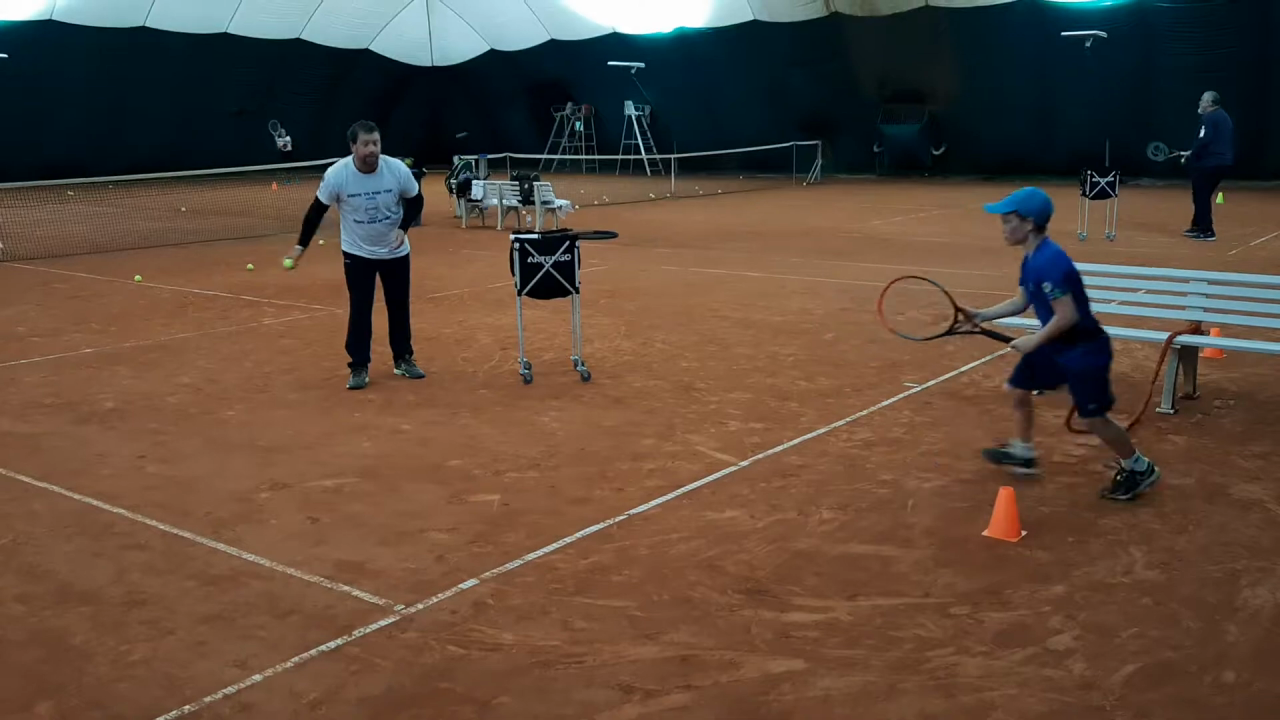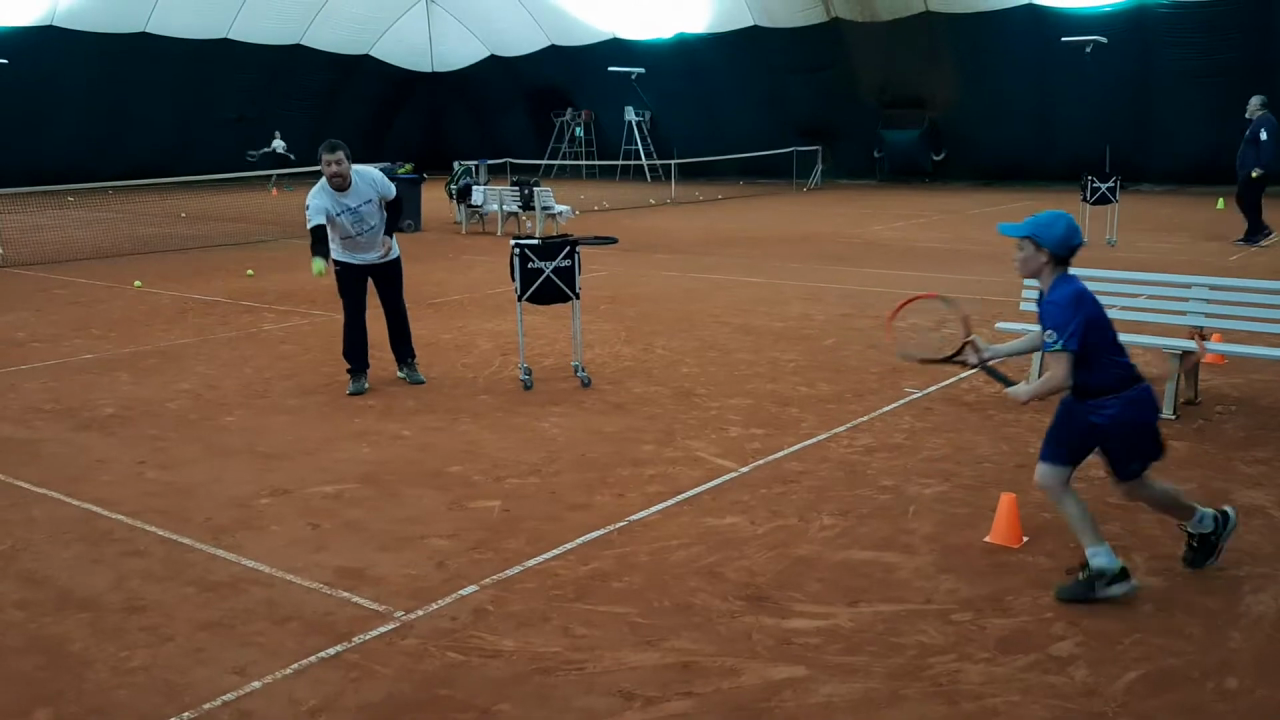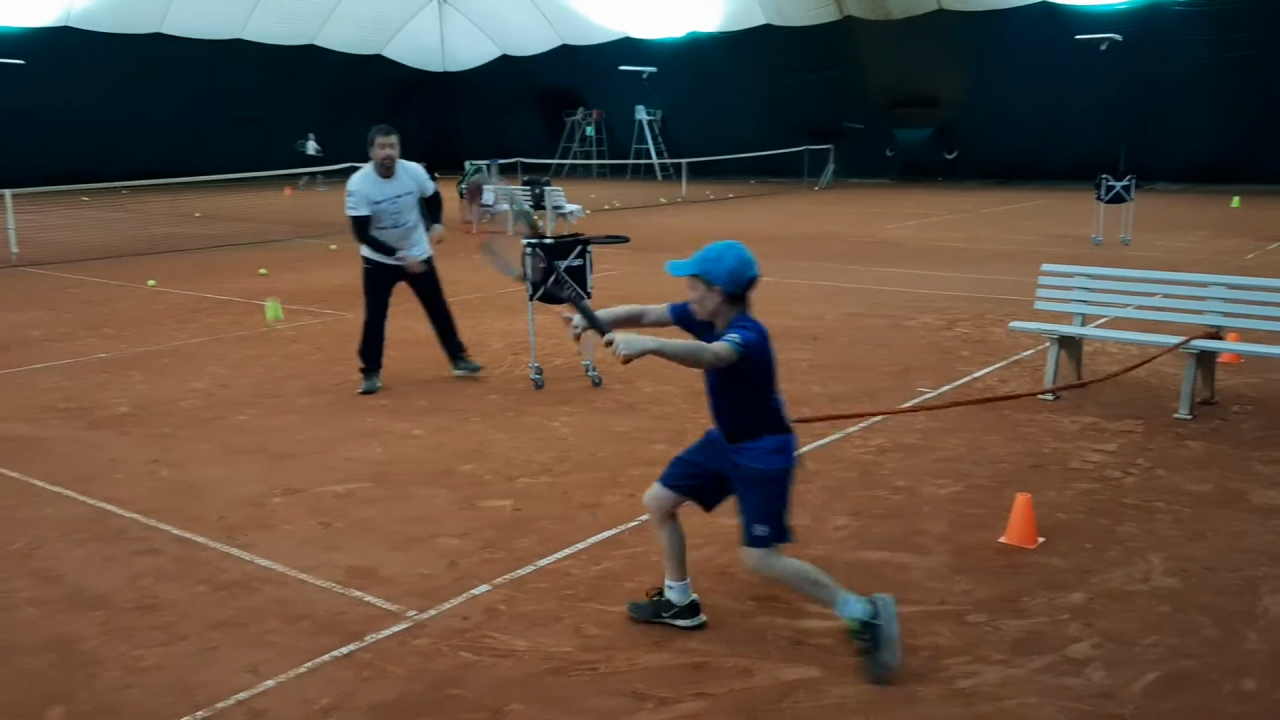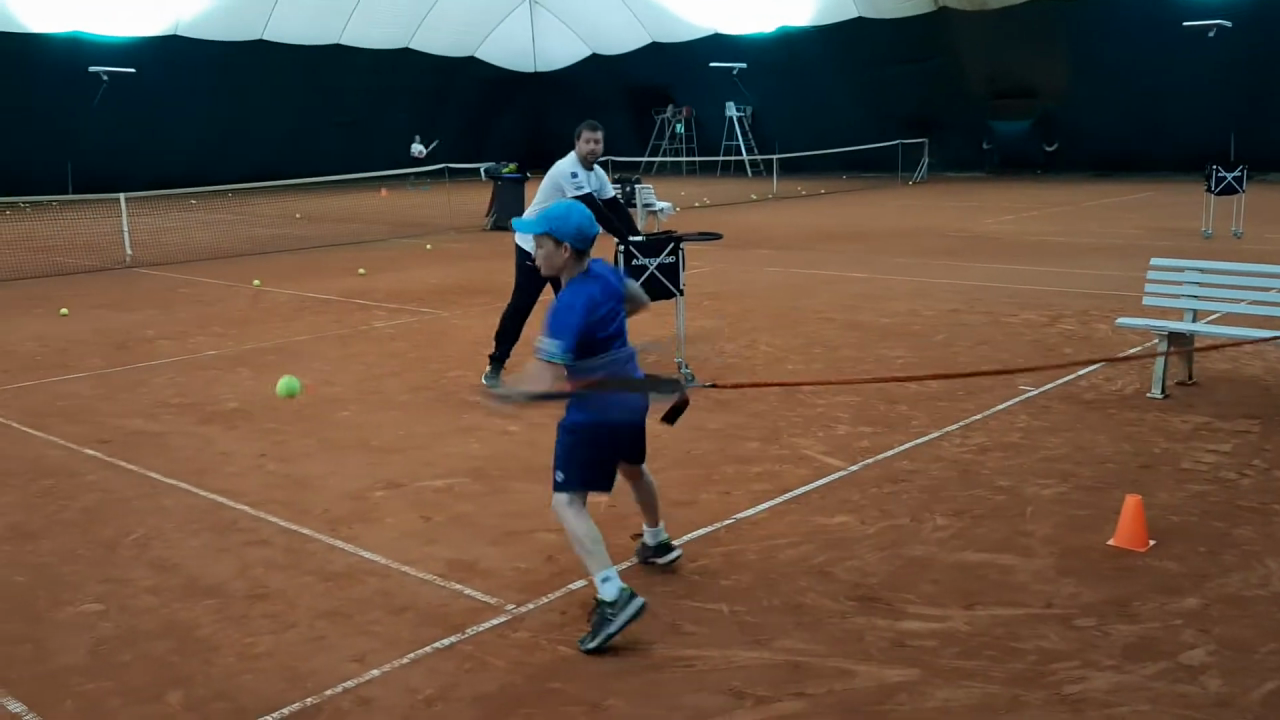
dt=0.7s
person 1, frame 1
left shoulder: (1050, 262)
right shoulder: (1031, 259)
left elbow: (1067, 316)
right elbow: (1023, 301)
left wrist: (1033, 341)
right wrist: (983, 315)
left hip: (1084, 350)
right hip: (1056, 345)
left knee: (1094, 420)
right knee: (1016, 392)
left ankle: (1139, 468)
right ankle: (1022, 453)
person 1, frame 2
left shoulder: (1065, 301)
right shoulder: (1051, 294)
left elbow: (1059, 378)
right elbow: (1046, 340)
left wrist: (1026, 393)
right wrist: (992, 352)
left hip: (1121, 404)
right hip: (1084, 401)
left knee: (1134, 487)
right knee: (1048, 479)
left ankle: (1209, 524)
right ankle: (1106, 568)
person 1, frame 3
left shoulder: (746, 335)
right shoulder: (700, 315)
left elbow: (708, 354)
right elbow: (644, 314)
left wrist: (642, 345)
right wrist: (593, 318)
left hip: (763, 453)
right hip: (723, 442)
left knee: (761, 562)
right knee: (657, 503)
left ankle: (864, 614)
right ankle: (679, 600)
person 1, frame 4
left shoulder: (570, 306)
right shoulder: (604, 272)
left elbow: (545, 379)
right elbow: (639, 302)
left wrist: (511, 388)
left hip: (595, 409)
right hip: (627, 398)
left knee: (567, 504)
right knee: (631, 467)
left ankle: (614, 596)
right ankle: (657, 541)
person 2, frame 1
left shoulder: (397, 169)
right shoulder: (336, 175)
left elbow: (416, 201)
right elbow: (318, 210)
left wrist: (403, 227)
right wrist: (302, 244)
left hip: (395, 251)
right hip: (357, 253)
left knee: (399, 306)
right knee: (360, 310)
left ankle: (403, 359)
right ankle: (359, 367)
person 2, frame 2
left shoulder: (372, 177)
right shoulder: (317, 198)
left elbow: (395, 203)
right elbow: (318, 238)
left wrist: (388, 234)
right wrist: (320, 260)
left hip: (385, 255)
right hip: (348, 260)
left knee: (396, 309)
right knee: (353, 315)
left ankle: (406, 363)
right ankle: (358, 372)
person 2, frame 3
left shoulder: (415, 172)
right shoulder: (357, 184)
left elbow: (433, 198)
right elbow: (362, 234)
left wrist: (436, 223)
right wrist: (398, 253)
left hip: (418, 254)
right hip: (379, 259)
left knee: (438, 307)
right knee: (375, 315)
left ankle: (458, 357)
right ankle: (371, 371)
person 2, frame 4
left shoulder: (597, 174)
right shoulder: (568, 170)
left elbow: (615, 207)
right elbow: (595, 212)
left wrist: (637, 236)
right wrist: (627, 238)
right hip: (535, 246)
right knee: (520, 306)
right ankle: (496, 363)
